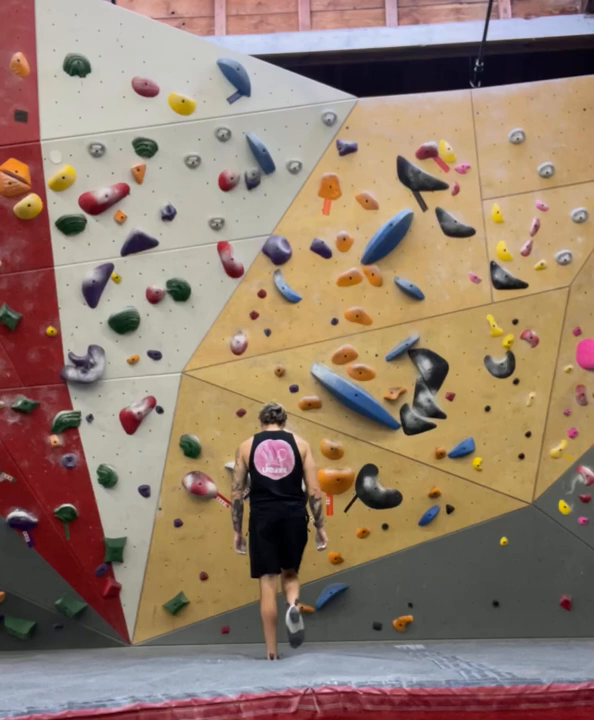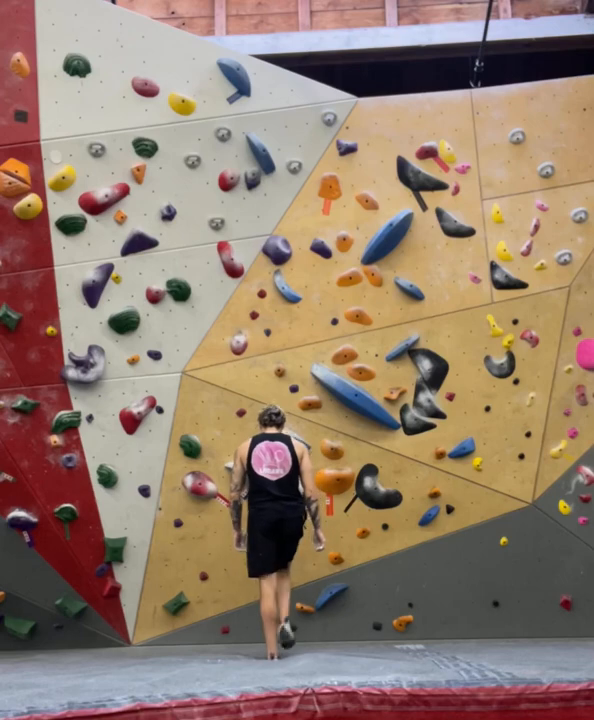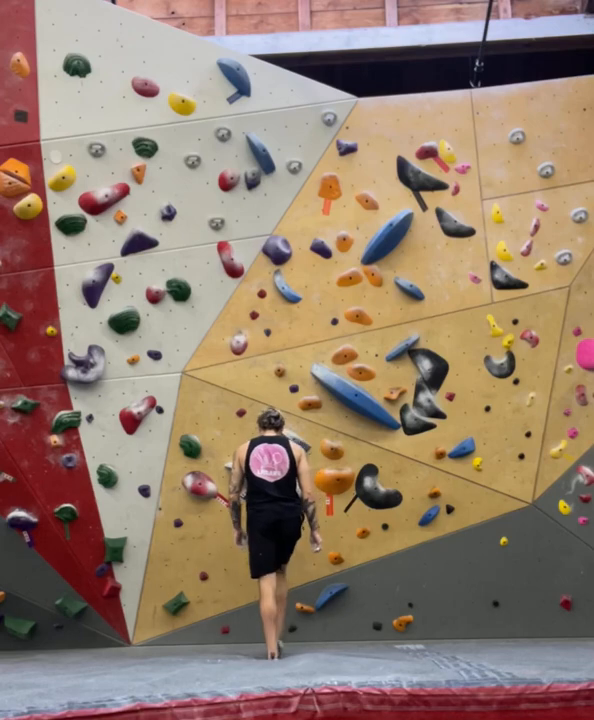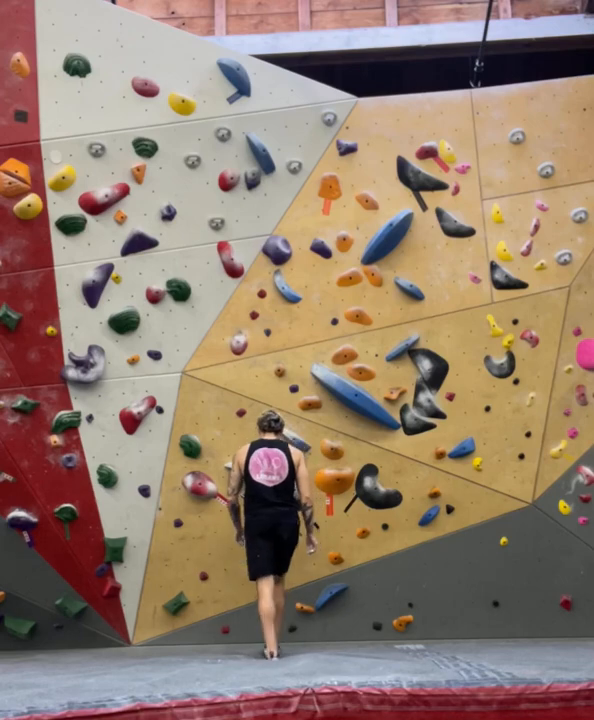
dt=0.1s
person 1, frame 1
left shoulder: (247, 446)
right shoulder: (300, 444)
left elbow: (236, 493)
right elbow: (314, 490)
left wrist: (237, 530)
right wrist: (320, 526)
left hip: (263, 518)
right hip: (294, 516)
left knee: (268, 585)
right knee: (290, 574)
left ankle: (271, 653)
right ankle: (294, 607)
person 1, frame 2
left shoulder: (245, 448)
right shoulder: (297, 446)
left elbow: (235, 494)
right elbow: (310, 492)
left wrist: (237, 529)
right wrist: (317, 527)
left hip: (261, 517)
right hip: (292, 516)
left knee: (267, 584)
right knee: (283, 570)
left ankle: (271, 653)
right ankle: (285, 622)
person 1, frame 3
left shoulder: (244, 449)
right shoulder: (295, 449)
left elbow: (233, 495)
right elbow: (307, 494)
left wrist: (237, 528)
right wrist: (314, 529)
left hip: (260, 519)
right hip: (289, 517)
left knee: (266, 586)
right knee: (279, 572)
left ankle: (273, 651)
right ankle: (277, 640)
person 1, frame 4
left shoulder: (244, 453)
right shoulder: (294, 453)
left elbow: (232, 497)
right elbow: (306, 498)
left wrist: (238, 526)
right wrist: (310, 531)
left hip: (257, 523)
right hip: (286, 522)
left knee: (264, 588)
right knee: (278, 580)
left ankle: (272, 651)
right ankle: (273, 644)
